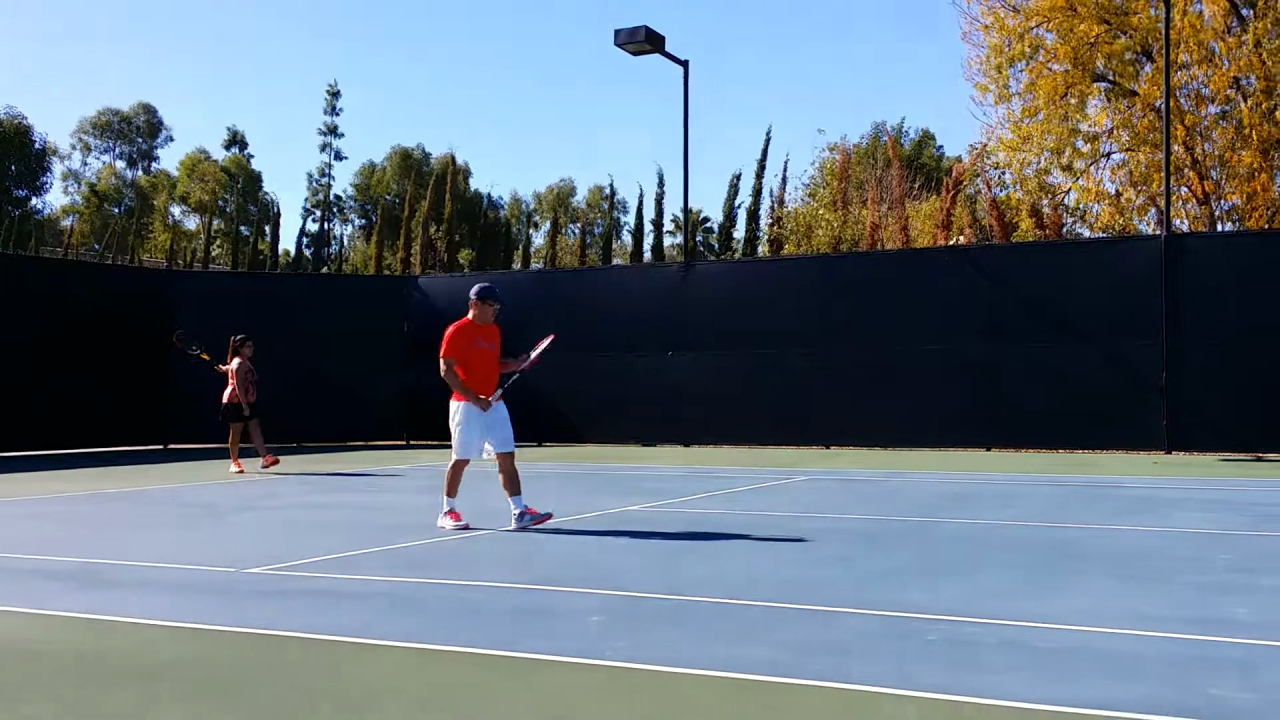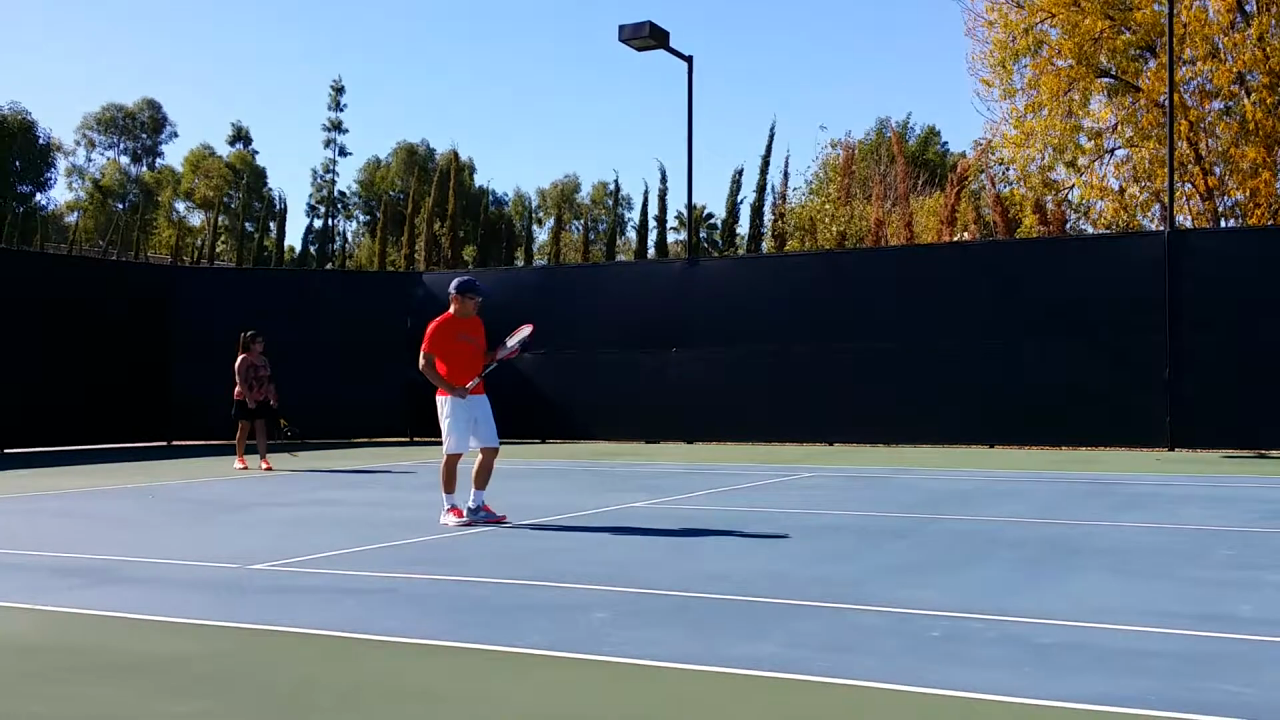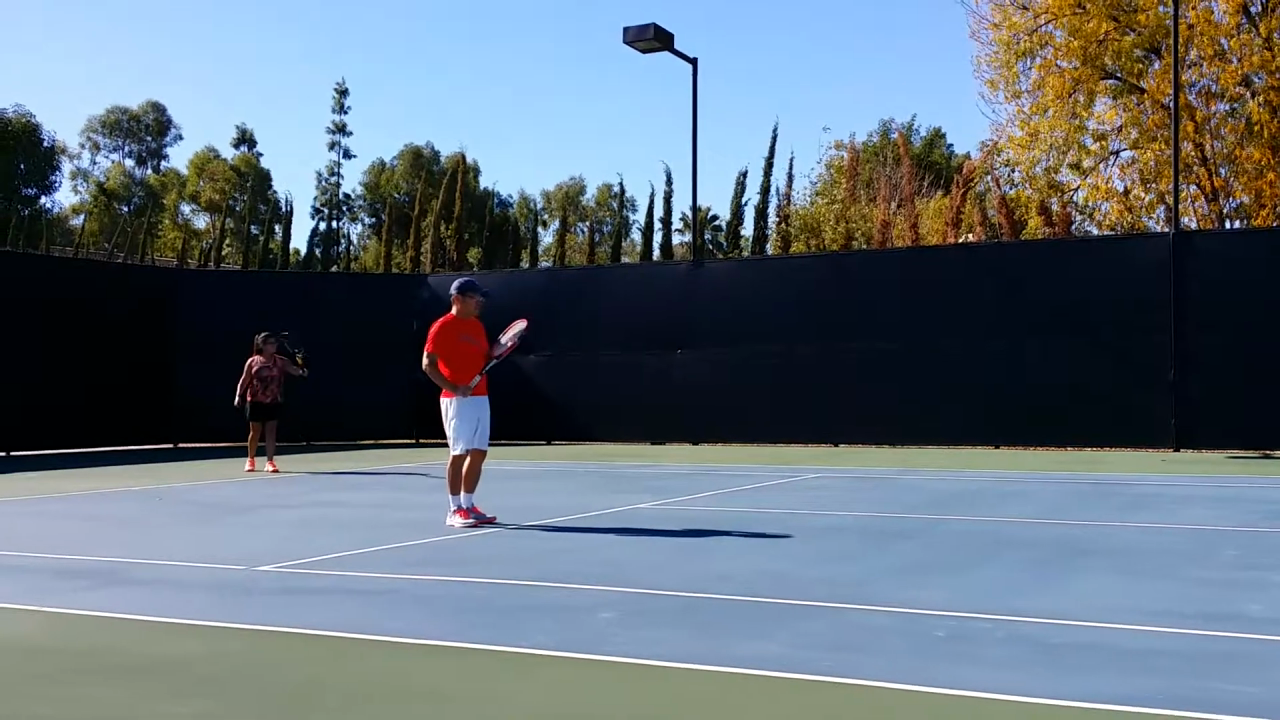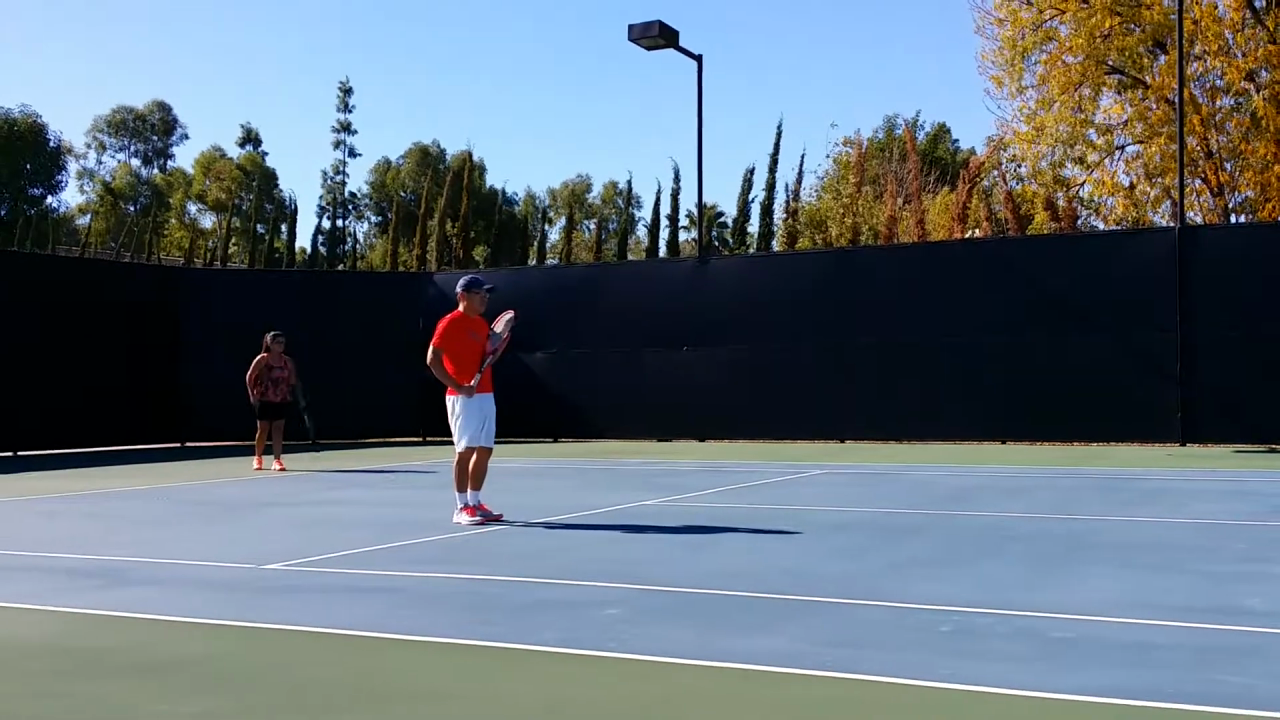
dt=0.4s
person 1, frame 1
left shoulder: (494, 331)
right shoulder: (457, 331)
right elbow: (446, 370)
left wrist: (517, 364)
right wrist: (474, 398)
left hip: (494, 404)
right hip: (467, 405)
left knee: (507, 457)
right knee: (461, 459)
left ankle: (520, 513)
right ankle: (447, 512)
person 1, frame 2
left shoulder: (477, 323)
right shoulder: (440, 326)
right elbow: (425, 363)
left wrist: (500, 354)
right wrist: (451, 388)
left hip: (478, 397)
right hip: (452, 399)
left knee: (490, 450)
right knee: (454, 453)
left ankle: (475, 506)
right ankle: (449, 509)
person 1, frame 3
left shoulder: (478, 326)
right shoulder: (443, 326)
right elbow: (428, 364)
left wrist: (497, 351)
right wrist: (453, 388)
left hip: (480, 398)
right hip: (457, 400)
left knee: (478, 453)
right knee: (459, 454)
left ankle: (468, 506)
right ankle: (454, 511)
person 1, frame 4
left shoulder: (482, 324)
right shoulder: (450, 323)
right elbow: (432, 359)
right wrist: (457, 386)
left hip: (486, 395)
right hip: (463, 397)
left knee: (484, 451)
right knee: (465, 451)
left ankle: (474, 503)
right ankle: (461, 508)
